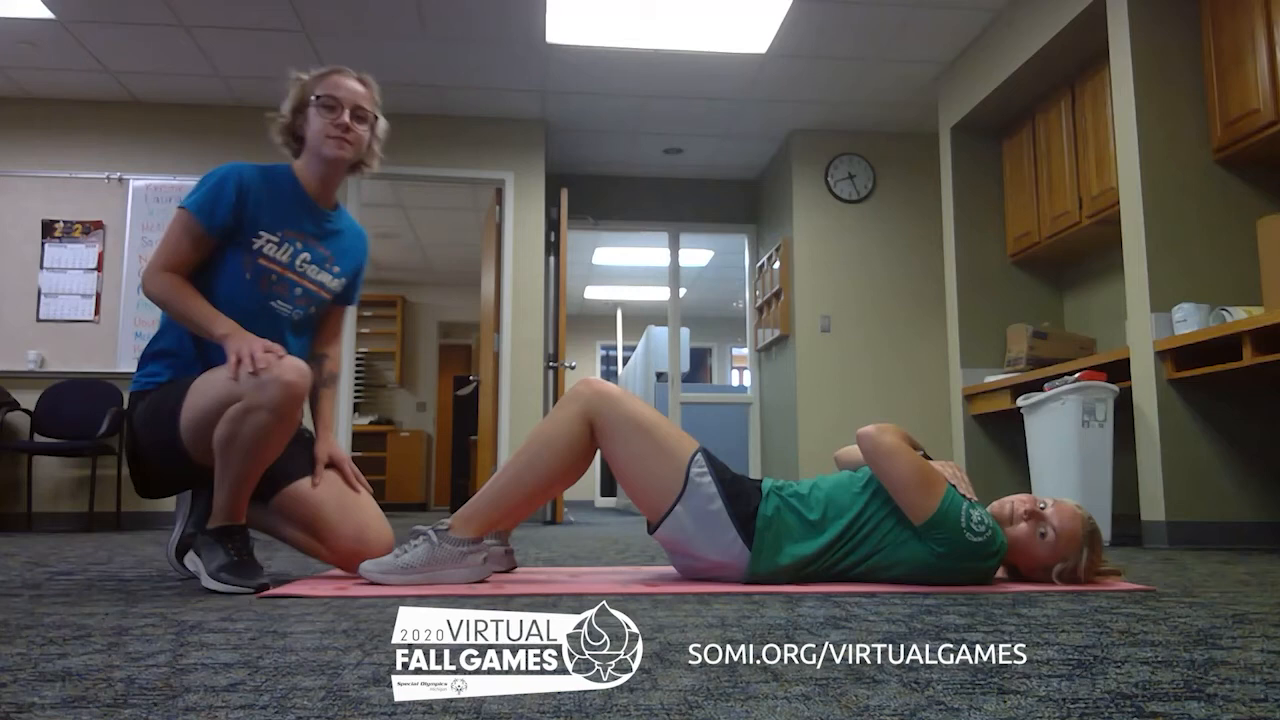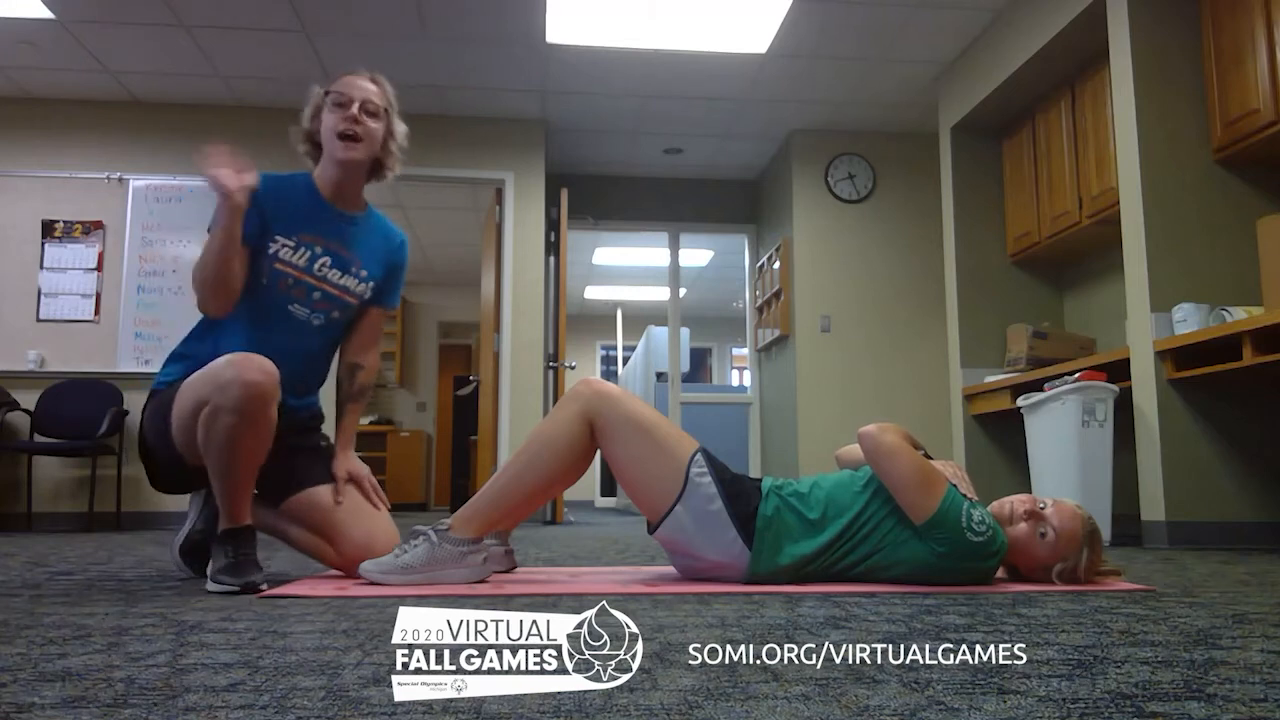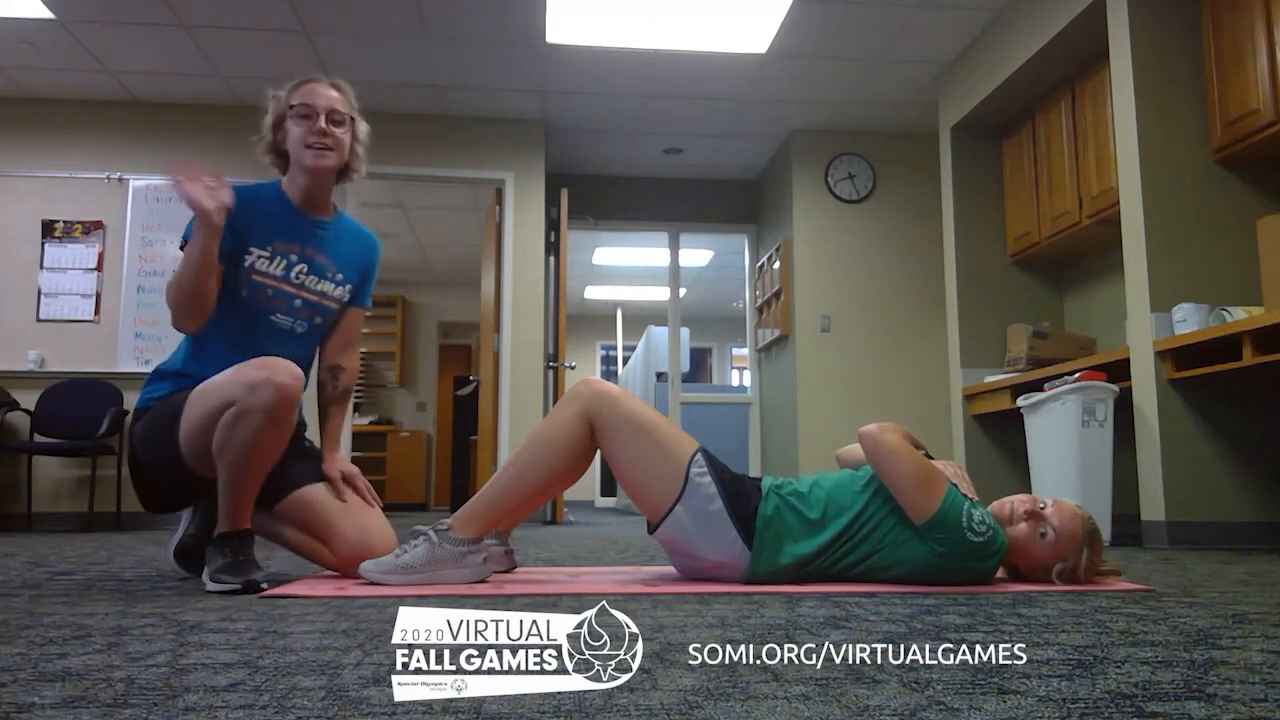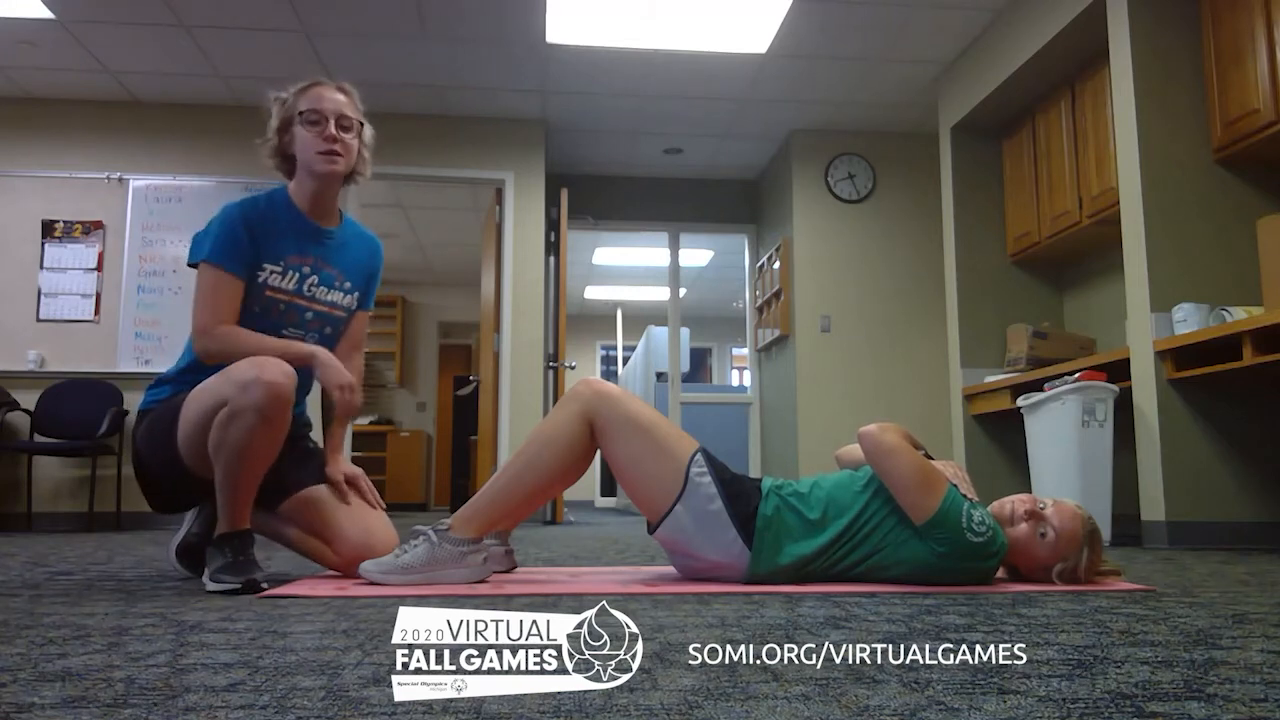
dt=0.5s
person 1, frame 1
left shoulder: (970, 538)
right shoulder: (968, 529)
left elbow: (875, 439)
right elbow: (853, 461)
left wrist: (925, 463)
right wrist: (934, 467)
left hip: (740, 530)
right hip: (744, 525)
left knee: (593, 397)
right knee: (600, 407)
left ankle: (455, 542)
right ankle: (475, 541)
person 1, frame 2
left shoulder: (971, 537)
right shoulder: (968, 533)
left elbow: (874, 438)
right elbow: (853, 459)
left wrist: (924, 461)
right wrist: (930, 467)
left hip: (740, 531)
right hip: (746, 528)
left knee: (593, 396)
right knee: (599, 411)
left ankle: (455, 542)
right ankle: (478, 541)
person 1, frame 3
left shoulder: (970, 538)
right shoulder: (971, 533)
left elbow: (875, 437)
right elbow: (852, 459)
left wrist: (929, 464)
right wrist: (932, 466)
left hip: (739, 530)
right hip: (744, 528)
left knee: (593, 396)
right knee: (601, 408)
left ankle: (455, 542)
right ankle: (476, 541)
person 1, frame 4
left shoulder: (972, 537)
right shoulder: (971, 531)
left elbow: (874, 438)
right elbow: (853, 458)
left wrist: (926, 463)
right wrist: (934, 464)
left hip: (740, 529)
right hip: (745, 525)
left knee: (593, 395)
right knee: (598, 409)
left ankle: (455, 541)
right ankle: (478, 539)
person 2, frame 1
left shoulder: (352, 241)
right shoulder: (239, 185)
left elbow: (326, 346)
right elbow: (158, 276)
left wrist: (325, 434)
right wrist: (232, 335)
left hip: (271, 424)
right hip: (175, 399)
left knee: (370, 547)
right knee: (283, 375)
left ankle: (216, 506)
right ankle: (219, 530)
person 2, frame 2
left shoulder: (388, 244)
right shoulder: (263, 195)
left elbow: (361, 354)
right elbow: (214, 303)
left wrist: (345, 449)
right wrist: (233, 208)
left hip: (290, 422)
right hip: (195, 398)
left knee: (373, 551)
right knee: (250, 374)
left ankle: (234, 505)
right ankle: (230, 530)
person 2, frame 3
left shoulder: (360, 245)
right shoulder: (237, 206)
left elbow: (341, 356)
right elbow: (187, 317)
left wrist: (330, 451)
right wrist: (210, 223)
left hip: (275, 434)
right hip: (178, 416)
left knee: (371, 551)
right knee: (275, 378)
left ankle: (221, 511)
right ankle: (227, 536)
person 2, frame 4
left shoulder: (365, 249)
right shoulder: (244, 220)
left elbow: (348, 361)
right elbow: (208, 340)
left wrist: (335, 454)
right wrist: (312, 354)
left hip: (280, 435)
right hip: (186, 421)
left knee: (374, 551)
right knee: (269, 377)
left ankle: (223, 511)
right ankle: (228, 535)
